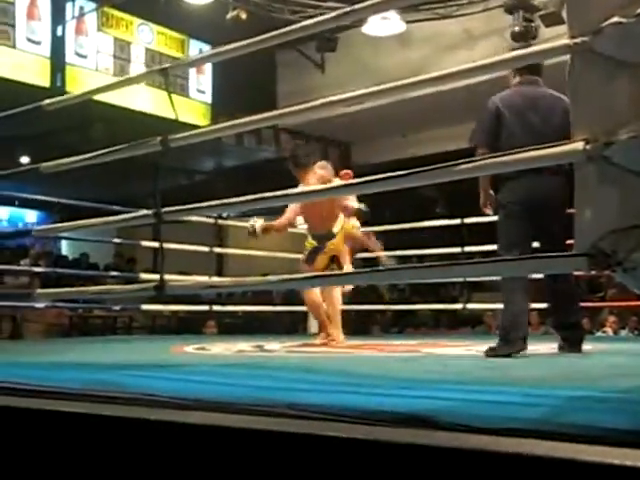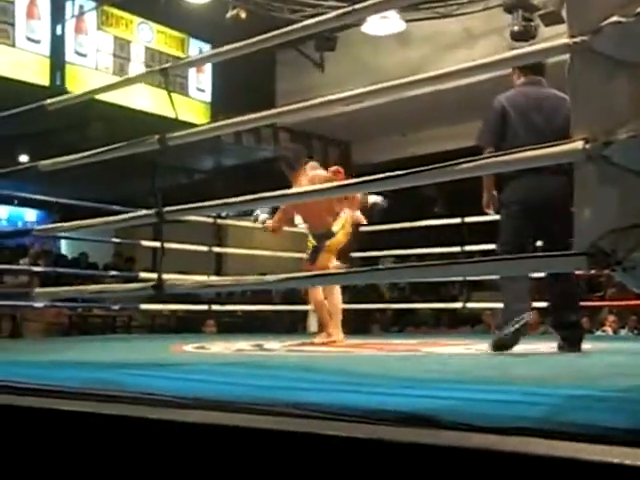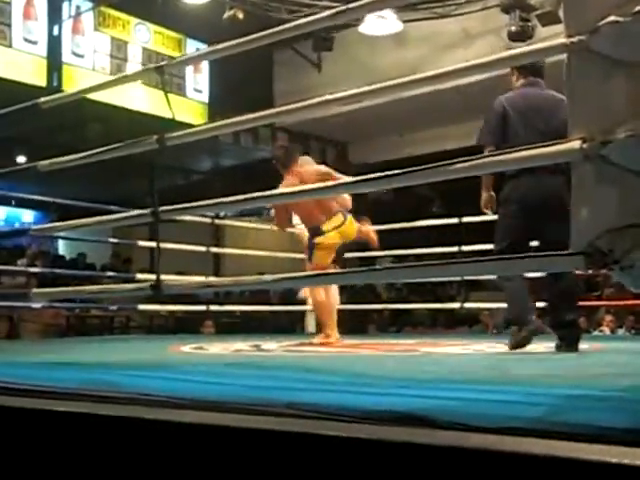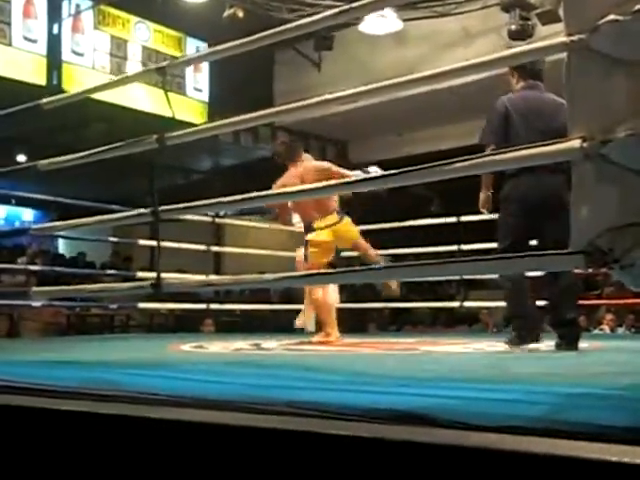
dt=0.1s
person 1, frame 1
left shoulder: (499, 103)
right shoulder: (561, 102)
left elbow: (484, 152)
left wrist: (485, 189)
right wrist: (571, 190)
left hip: (515, 188)
right hip: (554, 187)
left knee: (513, 261)
left ankle: (513, 336)
right ankle: (571, 335)
person 1, frame 2
left shoulder: (504, 102)
right shoulder: (564, 102)
left elbow: (490, 152)
left wrist: (488, 189)
right wrist: (573, 188)
left hip: (520, 187)
right hip: (558, 187)
left knee: (512, 257)
left ankle: (515, 318)
right ankle: (570, 335)
person 1, frame 3
left shoulder: (504, 103)
right shoulder: (563, 104)
left elbow: (491, 151)
left wrist: (486, 190)
right wrist: (569, 186)
left hip: (519, 187)
right hip: (556, 187)
left knee: (508, 255)
left ankle: (523, 318)
right ankle: (568, 334)
person 1, frame 4
left shoulder: (506, 105)
right shoulder: (561, 106)
left elbow: (492, 152)
left wrist: (485, 189)
right wrist: (565, 180)
left hip: (519, 187)
right hip: (556, 186)
left knee: (513, 258)
left ankle: (527, 326)
right ankle: (567, 334)
person 2, frame 1
right shoulder: (325, 171)
left elbow: (283, 224)
left wrist: (262, 226)
left hip: (322, 242)
right hip: (340, 226)
left knee: (308, 287)
left ankle: (330, 331)
person 2, frame 2
right shoulder: (321, 174)
left elbow: (277, 226)
right elbow: (353, 199)
left wrist: (265, 220)
left hip: (323, 238)
right hip: (342, 224)
left knee: (313, 286)
left ankle: (331, 332)
right ankle: (358, 219)
person 2, frame 3
left shoulder: (282, 192)
right shoulder: (317, 171)
left elbow: (283, 225)
left wrist: (279, 211)
left hip: (321, 237)
right hip: (342, 224)
left knee: (316, 285)
right knee: (358, 229)
left ankle: (329, 332)
right ankle: (369, 233)
person 2, frame 4
left shoulder: (280, 185)
right shoulder: (319, 167)
left elbow: (284, 218)
right elbow: (355, 177)
left hip: (315, 233)
right hip: (337, 223)
left knee: (315, 284)
right knee: (364, 250)
left ankle: (329, 330)
